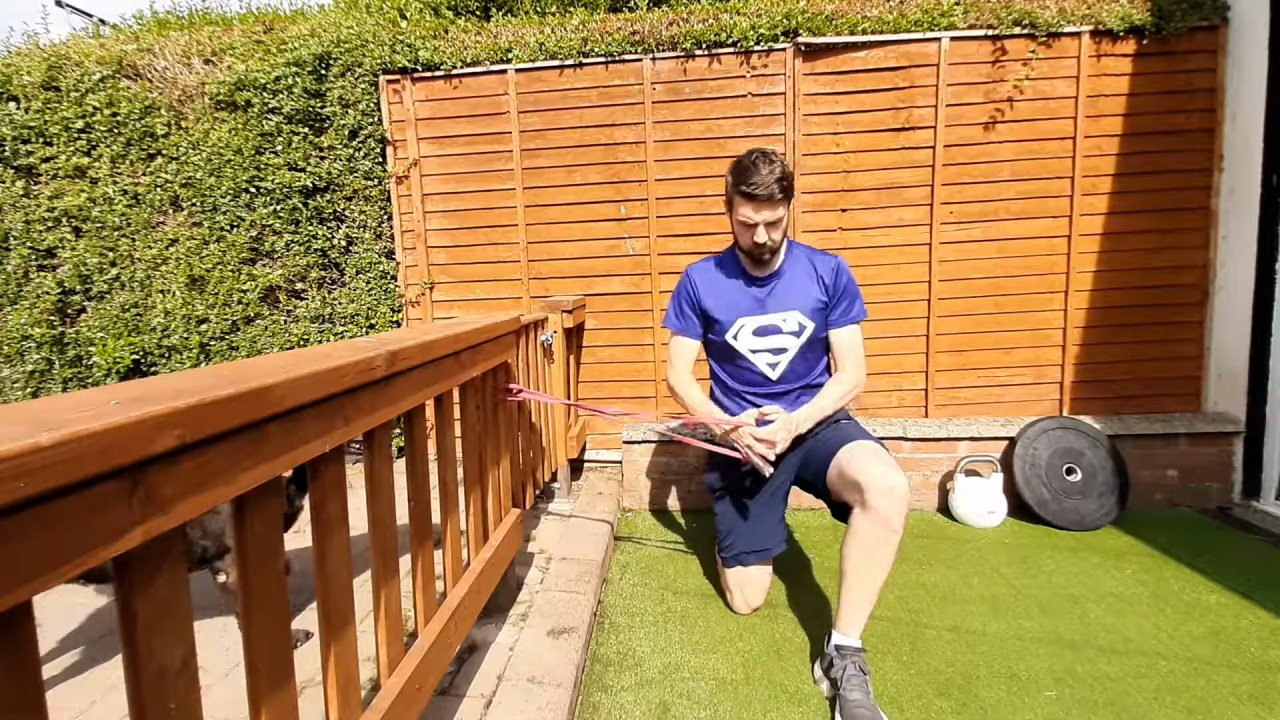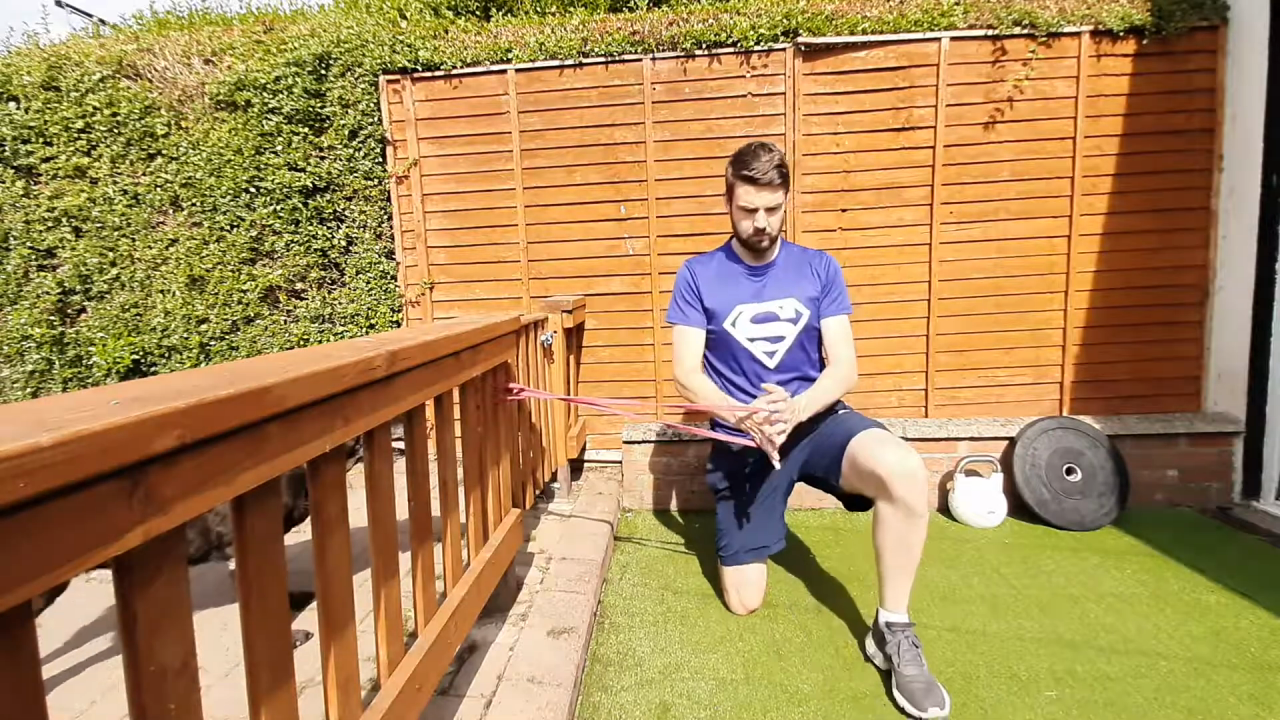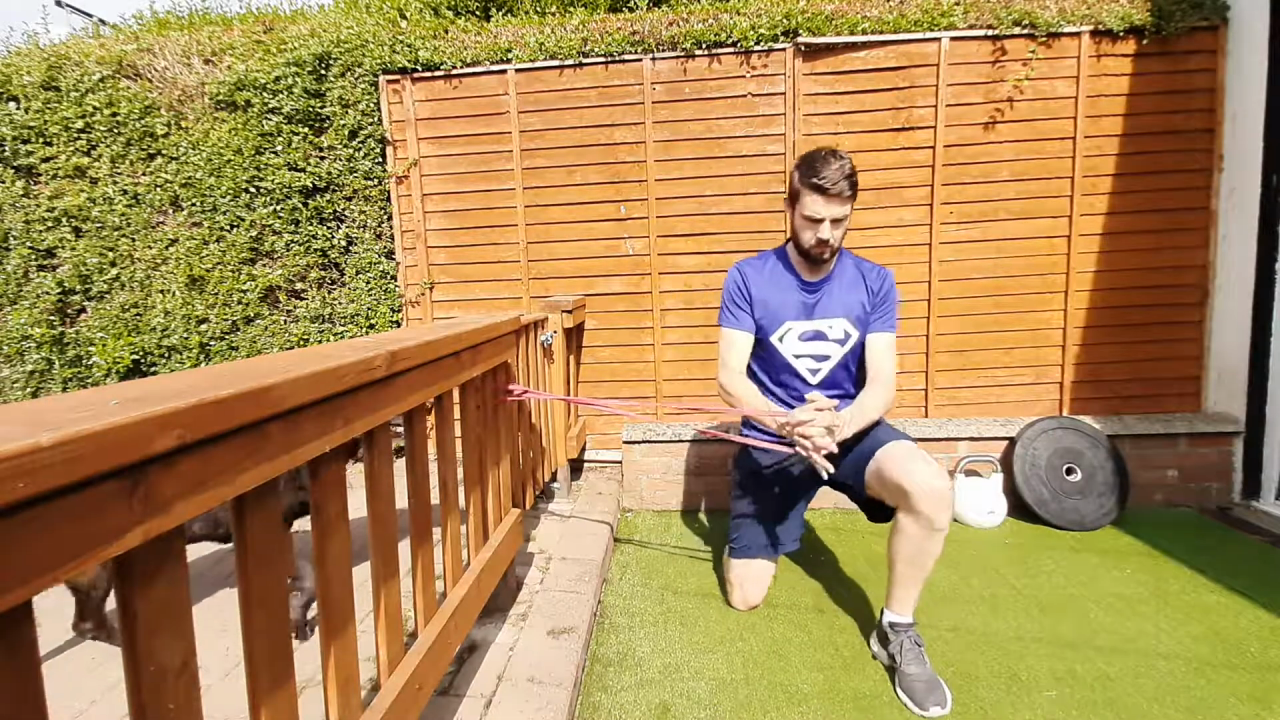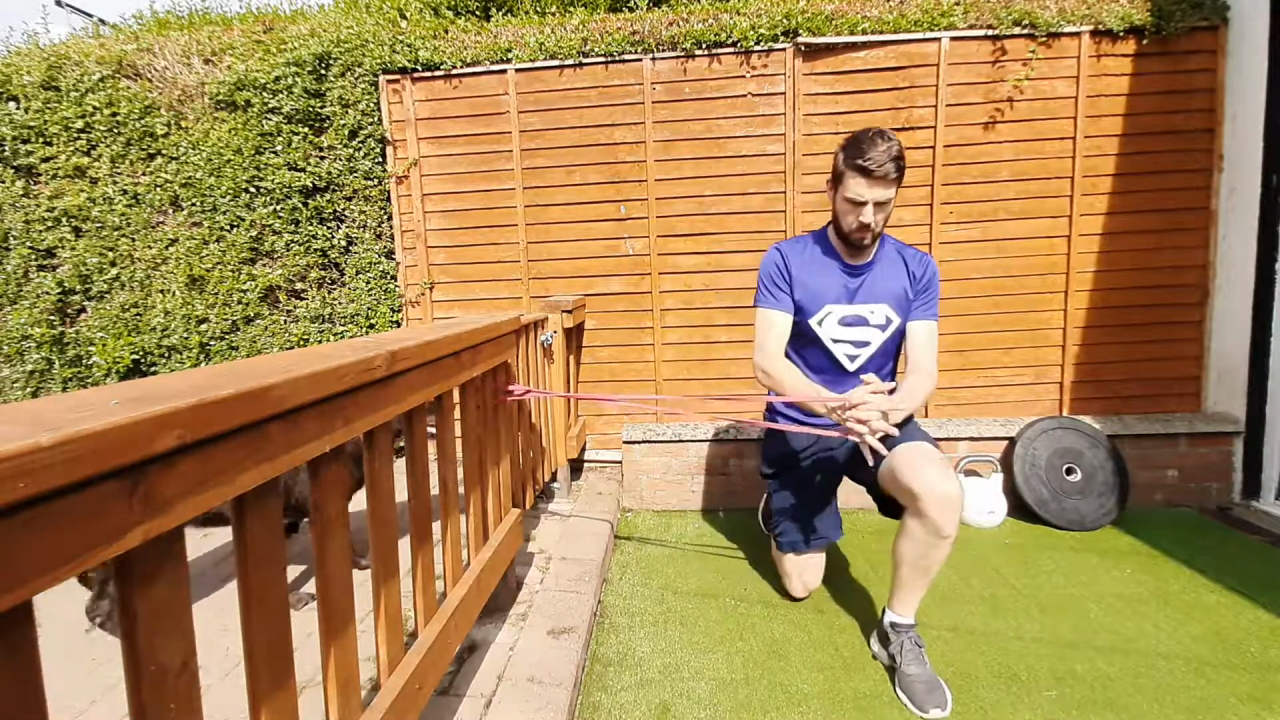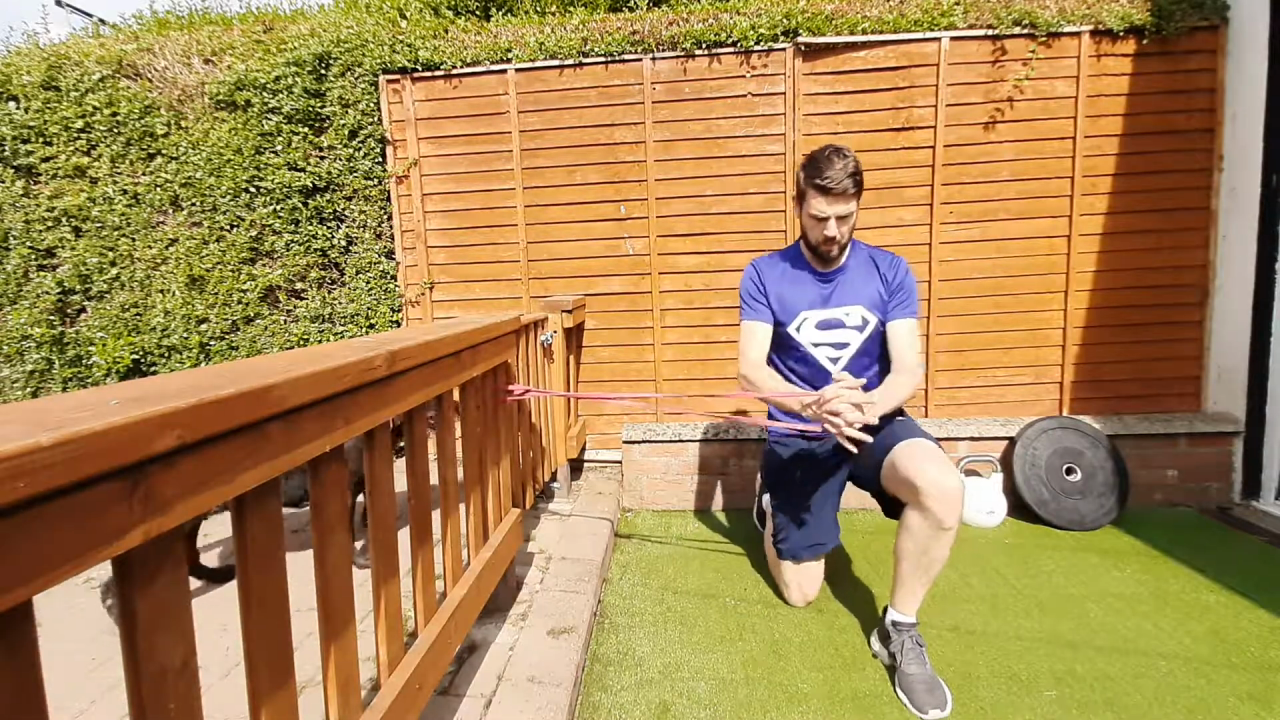
dt=0.3s
person 1, frame 1
left shoulder: (828, 272)
right shoulder: (699, 282)
left elbow: (852, 374)
right elbow: (679, 375)
left wrist: (794, 424)
right wrist: (729, 426)
left hip: (815, 423)
right hip: (741, 438)
left knee: (887, 486)
right knee: (746, 599)
left ankle: (843, 653)
right ankle: (740, 529)
person 1, frame 2
left shoulder: (819, 269)
right shoulder: (698, 276)
left elbow: (844, 368)
right elbow: (685, 372)
left wrist: (795, 409)
right wrist: (742, 415)
left hip: (818, 419)
right hip: (741, 435)
left knee: (906, 475)
right knee: (743, 600)
left ankle: (894, 631)
right ankle: (739, 525)
person 1, frame 3
left shoulder: (874, 282)
right shoulder: (749, 277)
left elbow: (883, 382)
right elbow: (729, 377)
left wrist: (839, 426)
right wrist: (789, 424)
left hip: (848, 428)
right hip: (769, 441)
left knee: (930, 487)
right knee: (745, 596)
left ankle: (896, 629)
right ankle: (750, 520)
person 1, frame 4
left shoulder: (916, 269)
right shoulder: (786, 261)
left elbow: (924, 371)
right elbow: (767, 362)
left wrist: (887, 409)
right wrist: (838, 408)
left hip: (880, 417)
right hip: (798, 426)
left knee: (941, 494)
right knee: (800, 586)
left ankle: (898, 630)
right ankle: (774, 504)
person 1, frame 5
left shoulder: (890, 271)
right shoulder: (765, 276)
left elbow: (910, 371)
right elbow: (752, 370)
left wrist: (864, 406)
right wrist: (813, 406)
left hip: (872, 422)
right hip: (798, 437)
left knee: (940, 486)
right knee: (800, 592)
left ankle: (898, 628)
right ankle: (773, 504)
